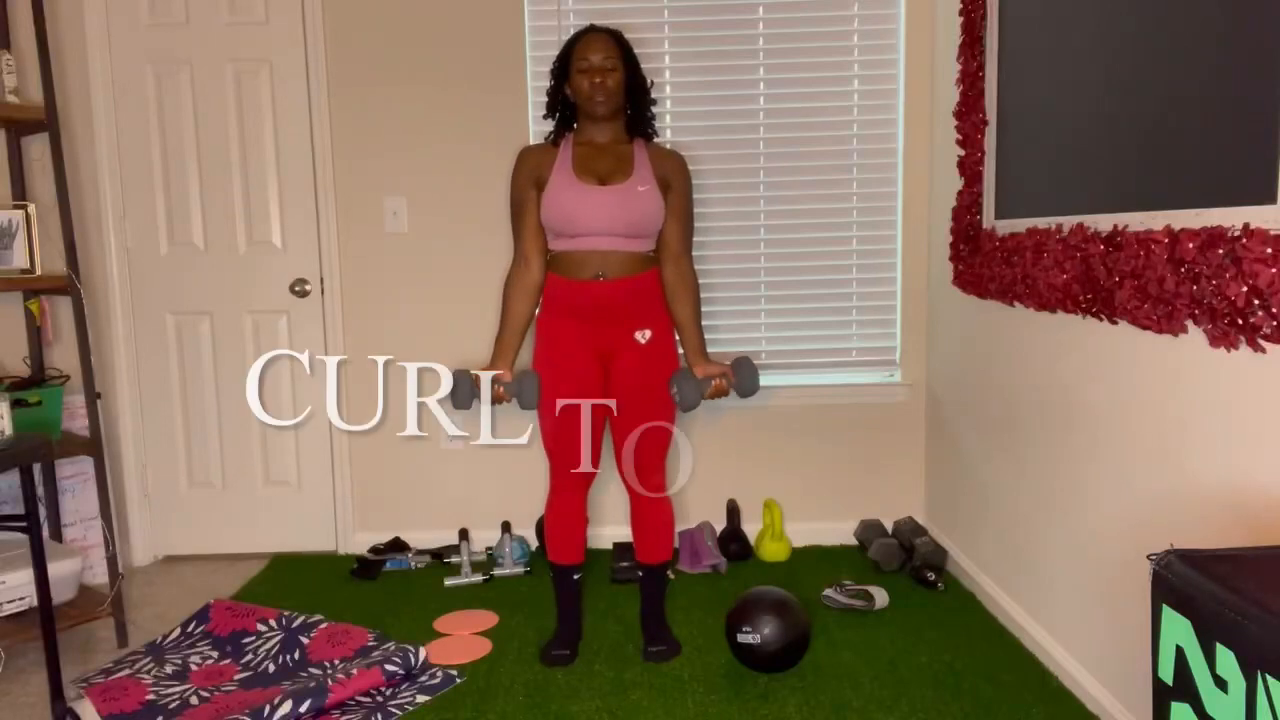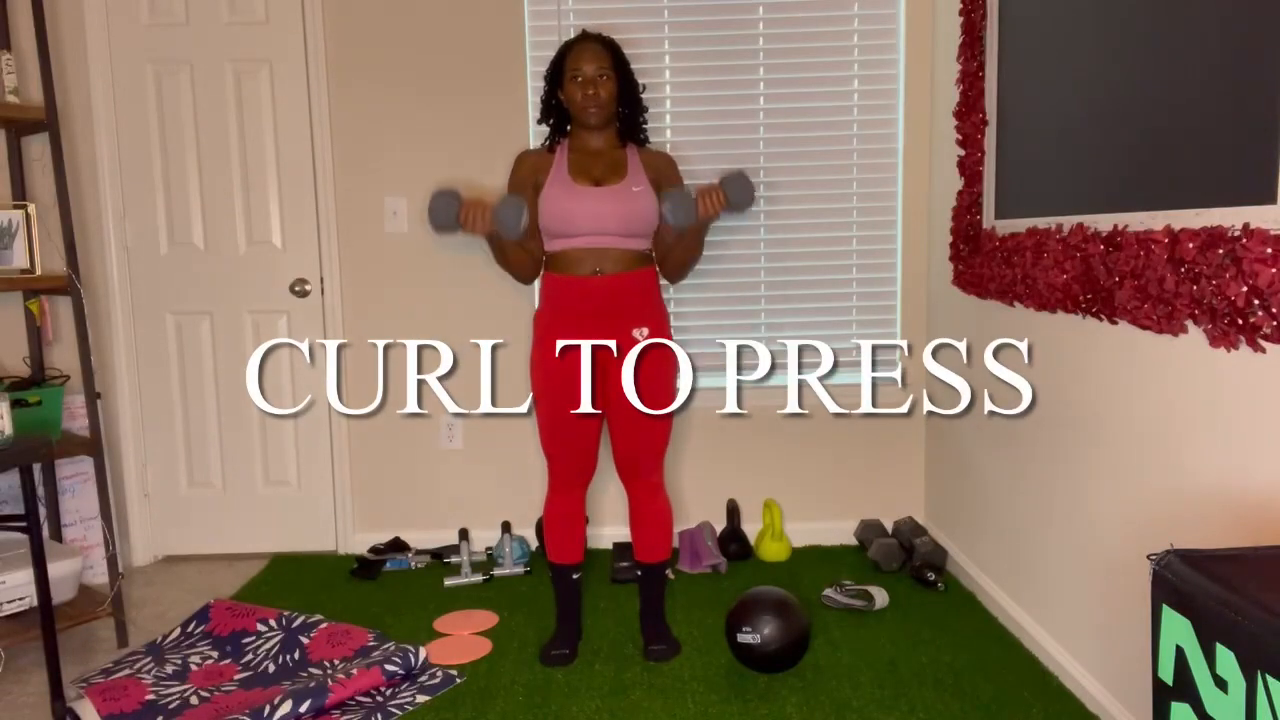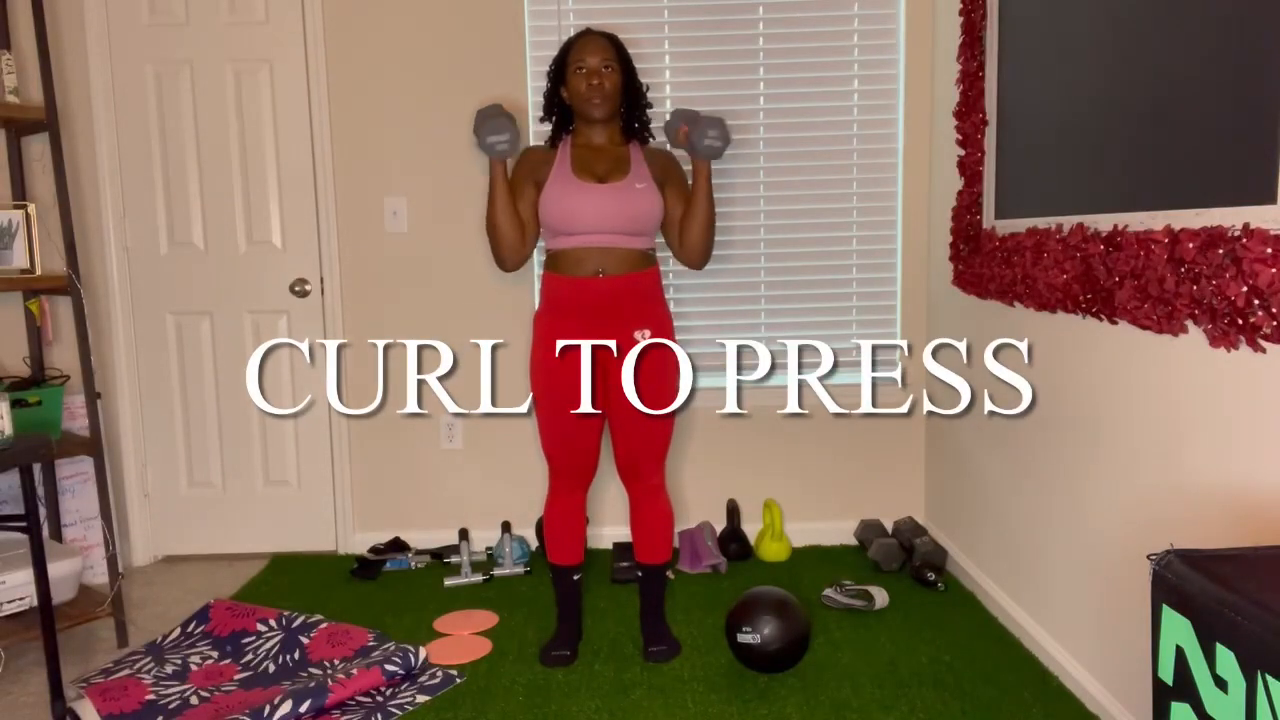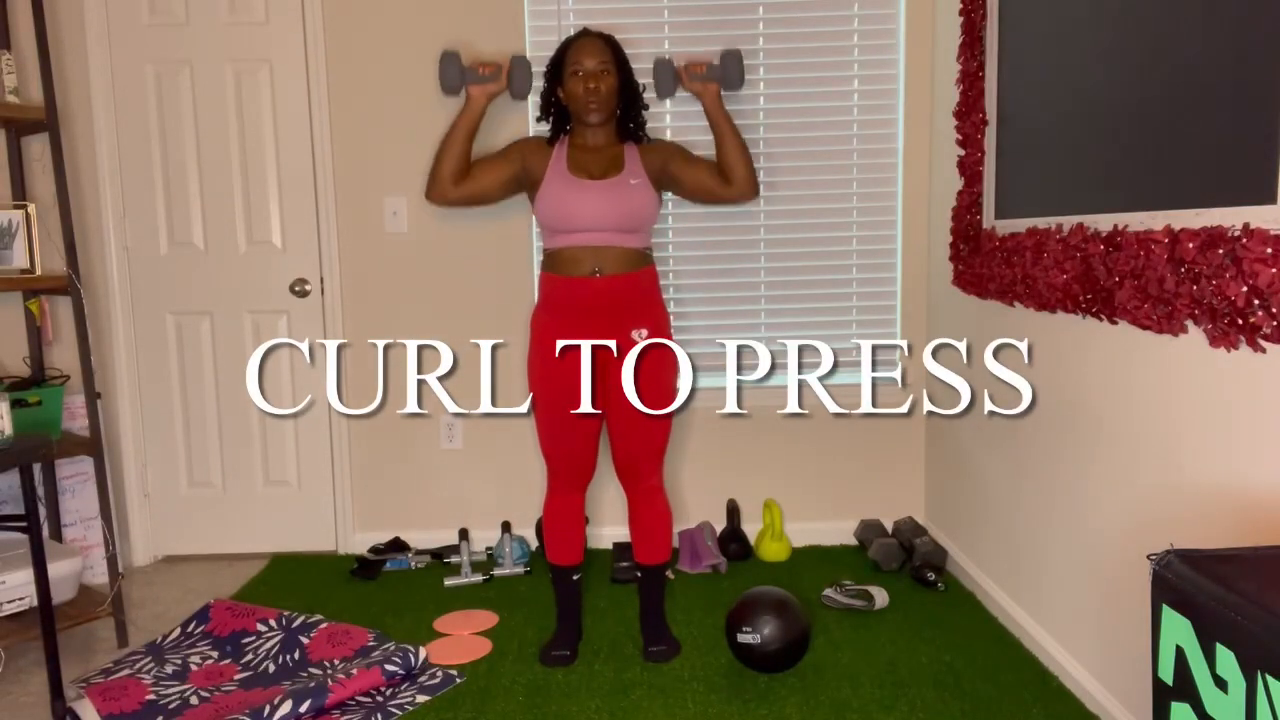
dt=0.7s
person 1, frame 1
left shoulder: (664, 165)
right shoulder: (537, 163)
left elbow: (676, 264)
right elbow: (527, 265)
left wrist: (697, 355)
right wrist: (503, 358)
left hip: (642, 328)
right hip: (565, 329)
left knee: (648, 476)
right knee: (568, 478)
left ankle: (654, 616)
right ankle: (567, 620)
person 1, frame 2
left shoulder: (656, 164)
right shoulder: (533, 166)
left elbow: (674, 267)
right elbow: (526, 268)
left wrist: (698, 220)
right wrist: (491, 231)
left hip: (639, 326)
right hip: (563, 329)
left knee: (644, 475)
right knee: (567, 478)
left ankle: (653, 615)
right ankle: (567, 619)
person 1, frame 3
left shoulder: (657, 162)
right shoulder: (538, 163)
left elbow: (694, 252)
right elbow: (509, 254)
left wrist: (701, 165)
right wrist: (498, 165)
left hip: (641, 327)
right hip: (563, 330)
left knee: (645, 477)
right knee: (566, 479)
left ankle: (653, 616)
right ankle: (567, 619)
person 1, frame 4
left shoulder: (653, 157)
right shoulder: (534, 159)
left elbow: (742, 184)
right elbow: (441, 187)
left wrist: (711, 102)
right wrist: (473, 104)
left hip: (638, 323)
right hip: (562, 327)
left knee: (643, 477)
right knee: (566, 479)
left ankle: (654, 616)
right ankle: (567, 620)
